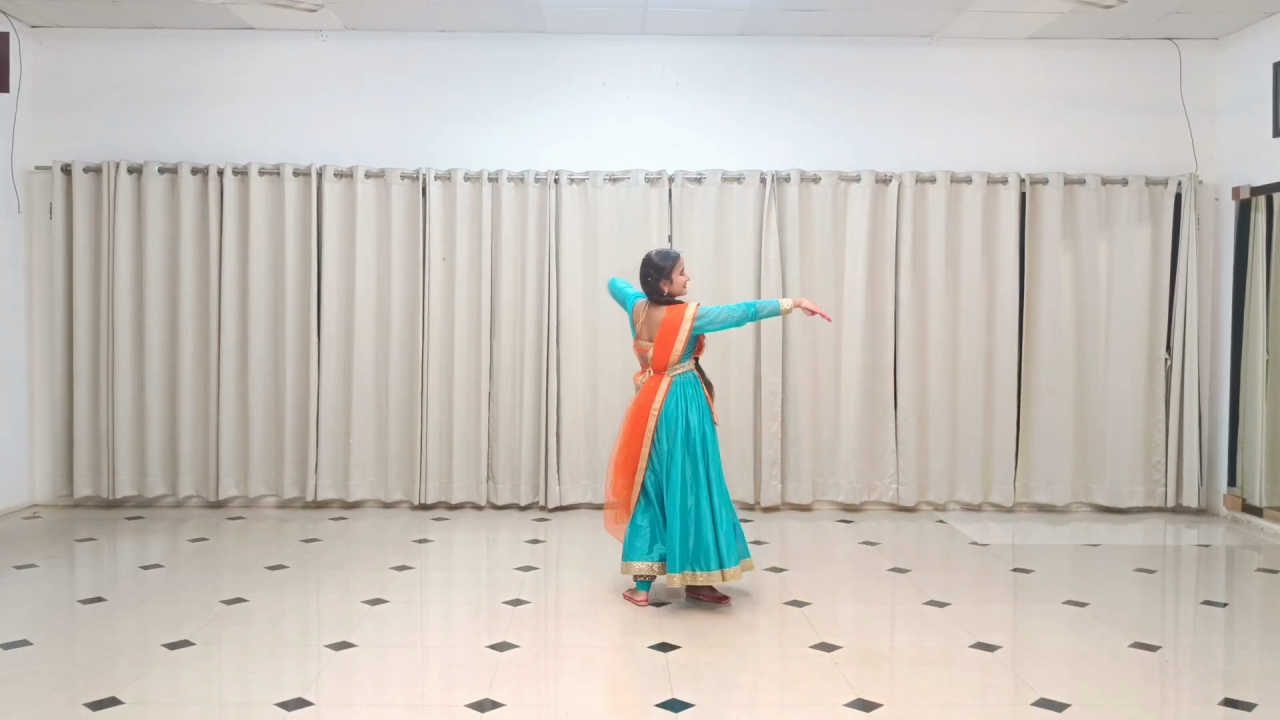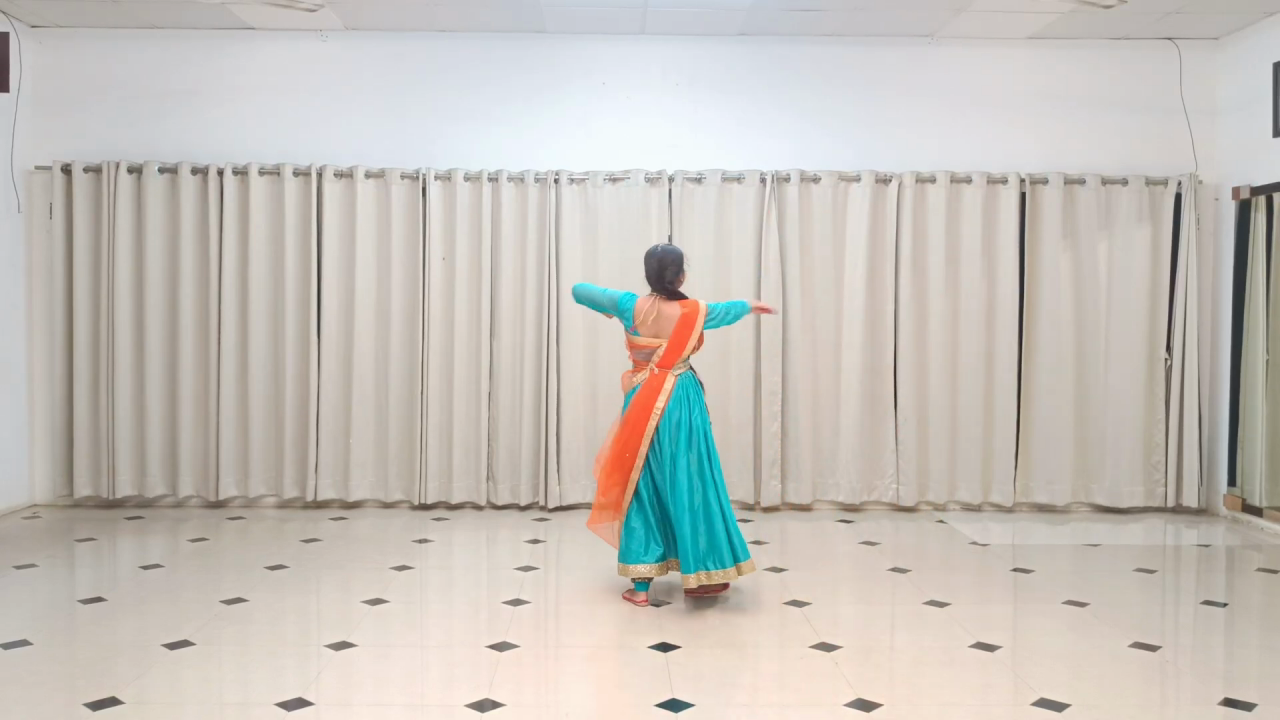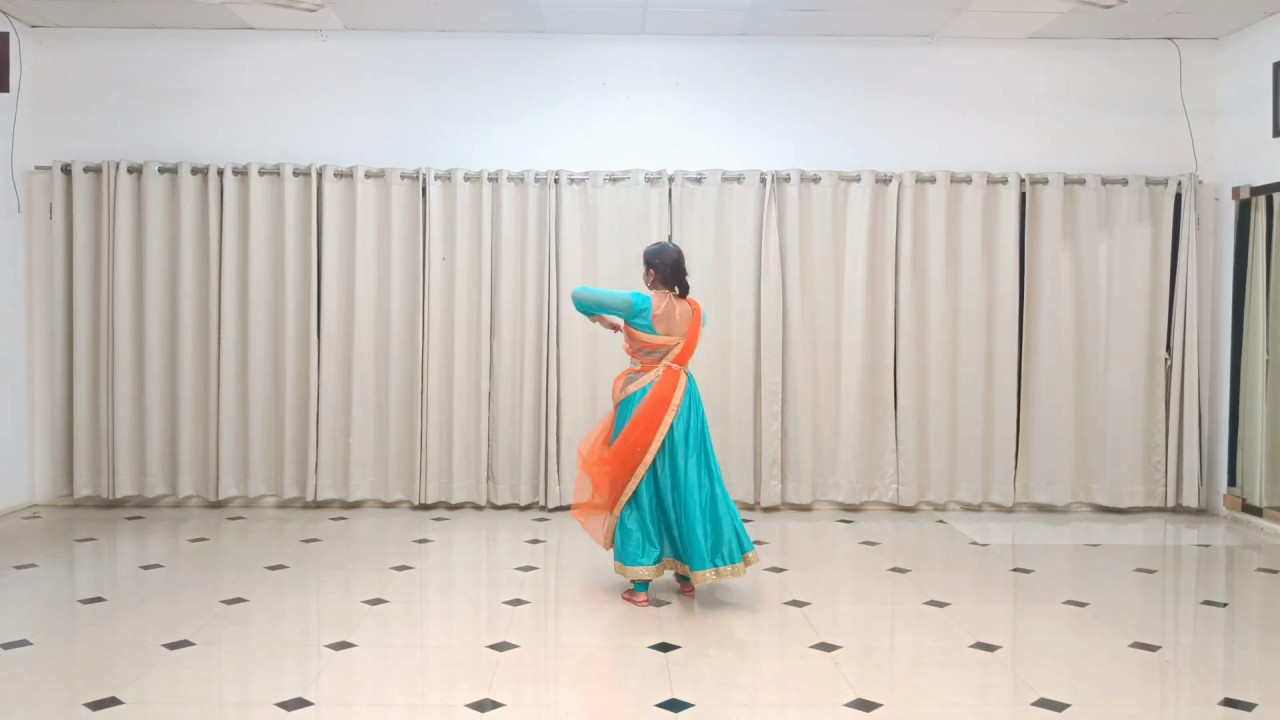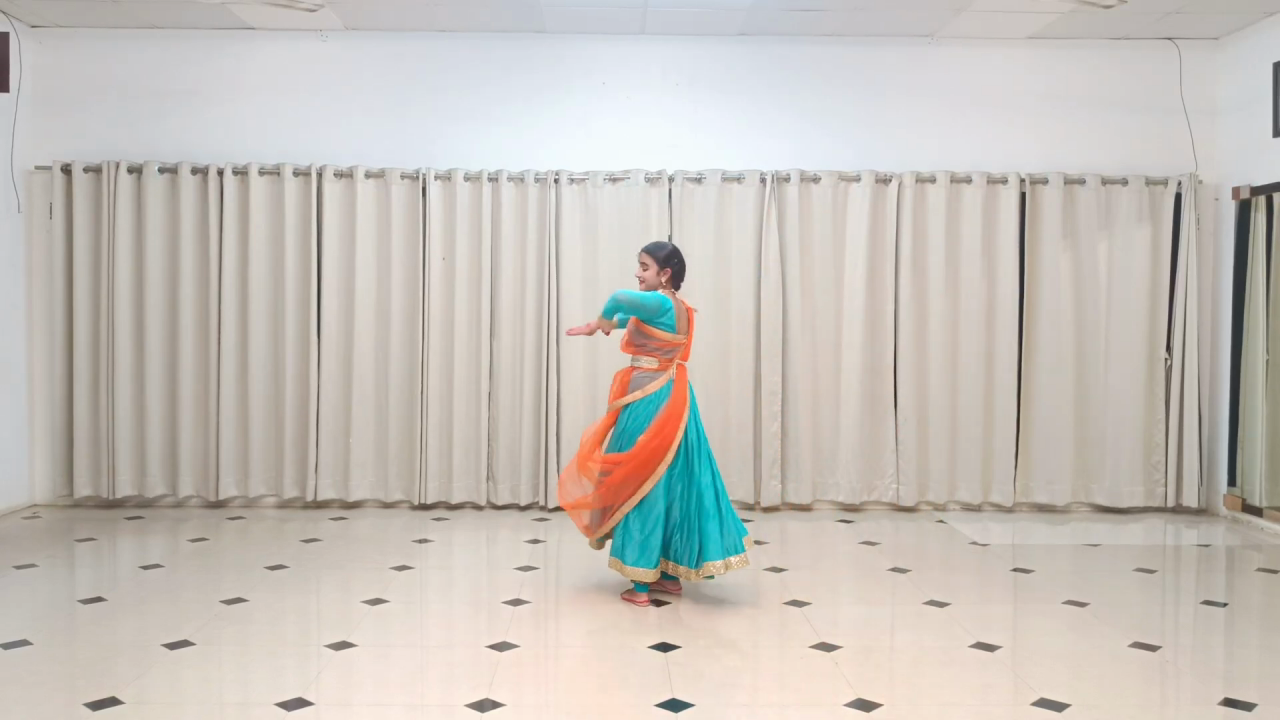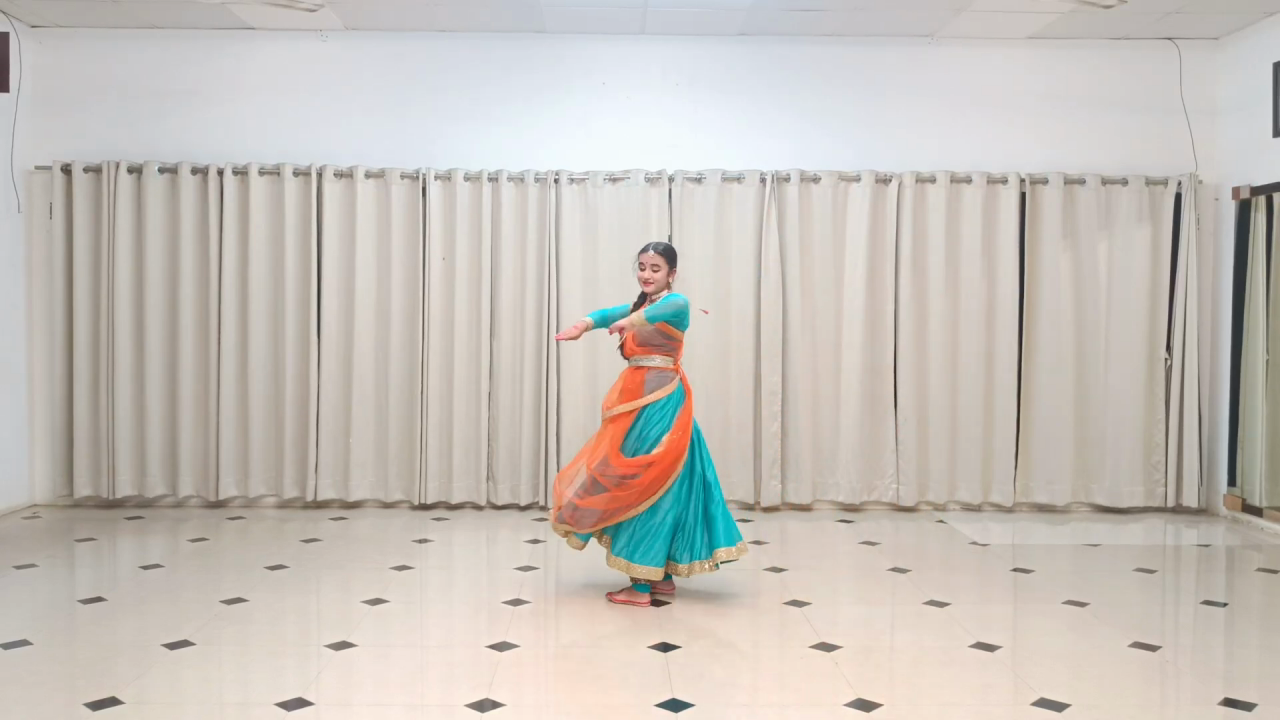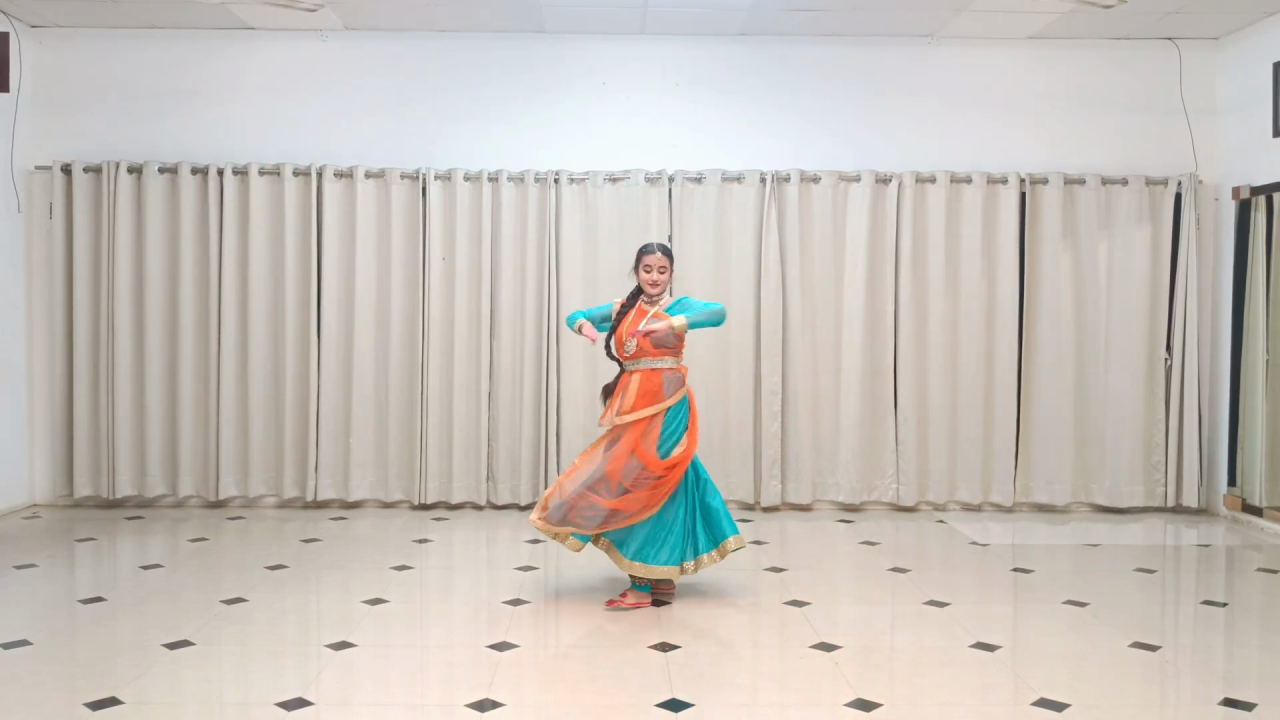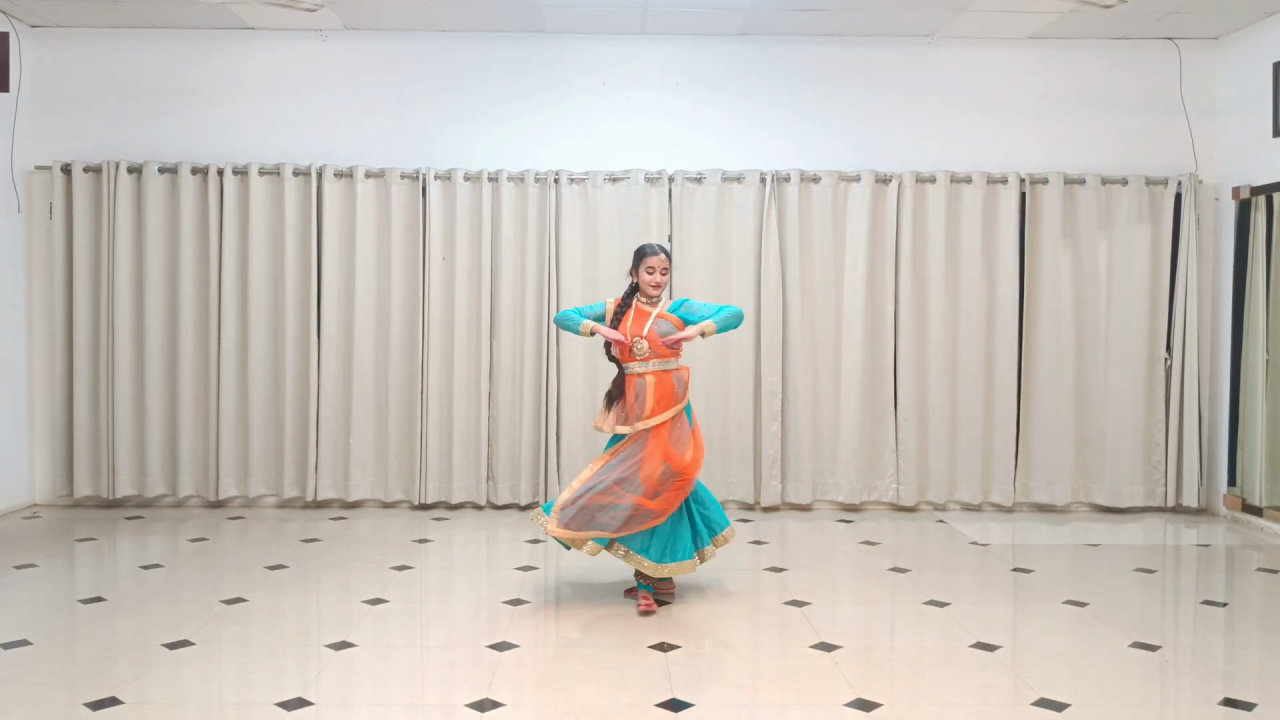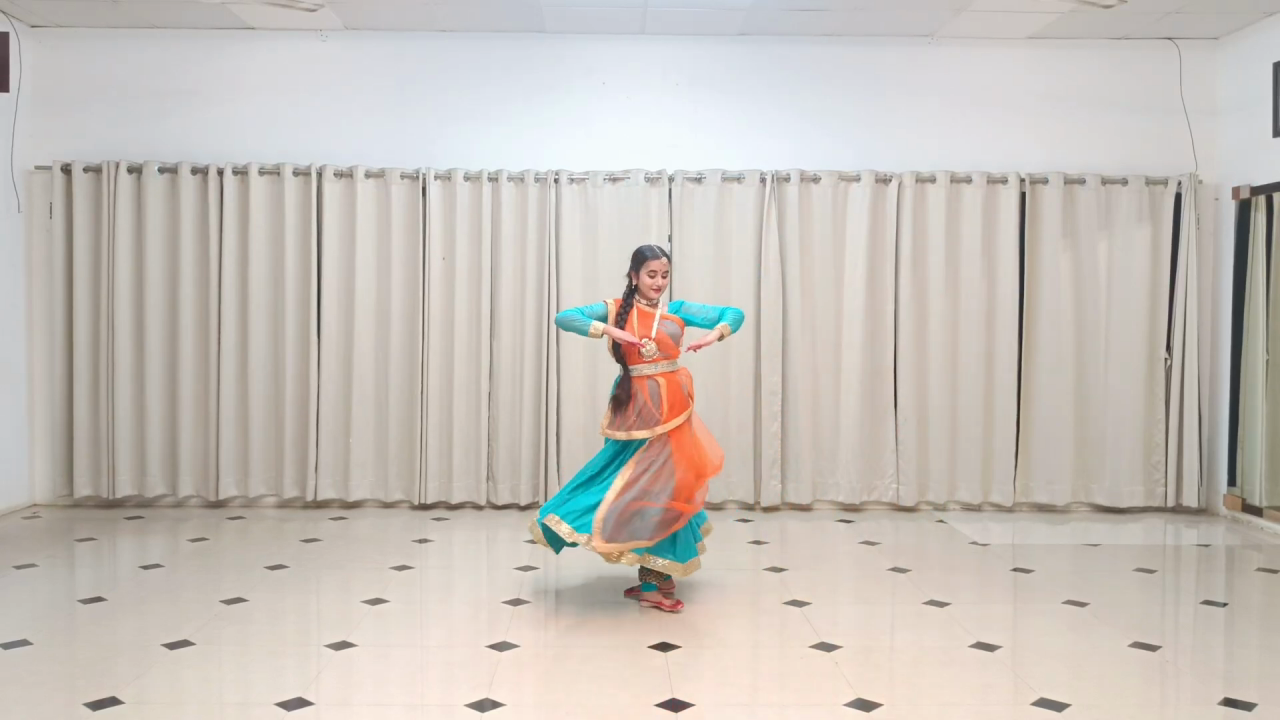
dt=0.1s
person 1, frame 1
left shoulder: (640, 308)
right shoulder: (687, 315)
left elbow: (615, 283)
right elbow: (749, 309)
right wrist: (795, 303)
left hip: (651, 401)
right hip: (680, 406)
left knee: (652, 488)
right knee: (698, 488)
left ankle: (641, 584)
right ankle: (698, 579)
person 1, frame 2
left shoulder: (633, 305)
right shoulder: (697, 312)
left elbow: (579, 290)
right elbow: (729, 308)
right wrist: (752, 304)
left hip: (640, 402)
right hip: (681, 402)
left knee: (645, 487)
right knee: (690, 483)
left ankle: (641, 584)
right ankle: (701, 575)
person 1, frame 3
left shoulder: (642, 304)
right shoulder: (694, 310)
left elbow: (582, 296)
left wrist: (607, 318)
left hip: (647, 401)
right hip: (683, 399)
left knee: (642, 485)
right knee: (683, 482)
left ankle: (641, 583)
right ankle: (689, 570)
person 1, frame 4
left shoulder: (656, 302)
right shoulder: (677, 308)
left elbow: (623, 301)
left wrist: (598, 322)
right wrist: (607, 322)
left hip: (650, 402)
right hip: (673, 402)
left knee: (642, 487)
right knee: (674, 483)
left ankle: (641, 584)
right ankle: (672, 573)
person 1, frame 5
left shoulder: (671, 302)
right shoulder: (642, 305)
left elbow: (666, 307)
right elbow: (603, 315)
left wrist: (628, 321)
right wrist: (583, 324)
left hip: (659, 402)
right hip: (646, 403)
left knee: (640, 484)
right knee: (660, 485)
left ankle: (642, 584)
right ankle: (663, 572)
person 1, frame 6
left shoulder: (680, 307)
right shoulder: (623, 307)
left elbow: (717, 312)
right elbow: (577, 315)
left wrist: (670, 324)
right wrist: (585, 325)
left hip: (664, 405)
right hip: (635, 404)
left knee: (651, 487)
right knee: (652, 489)
left ankle: (643, 587)
right ankle: (661, 575)
person 1, frame 7
left shoulder: (680, 309)
right shoulder: (615, 309)
left elbow: (734, 313)
right elbow: (562, 317)
left wrist: (699, 330)
right wrist: (598, 328)
left hip: (668, 405)
right hip: (631, 406)
left knee: (650, 483)
right knee: (631, 480)
left ankle: (649, 582)
right ankle: (659, 575)
person 1, frame 8
left shoulder: (678, 311)
right shoulder: (614, 310)
left elbow: (734, 313)
right elbow: (564, 318)
left wrist: (715, 334)
right wrist: (606, 330)
left hip: (670, 407)
right hip: (633, 409)
left knee: (662, 487)
right knee: (618, 479)
left ankle: (654, 584)
right ankle: (657, 576)
